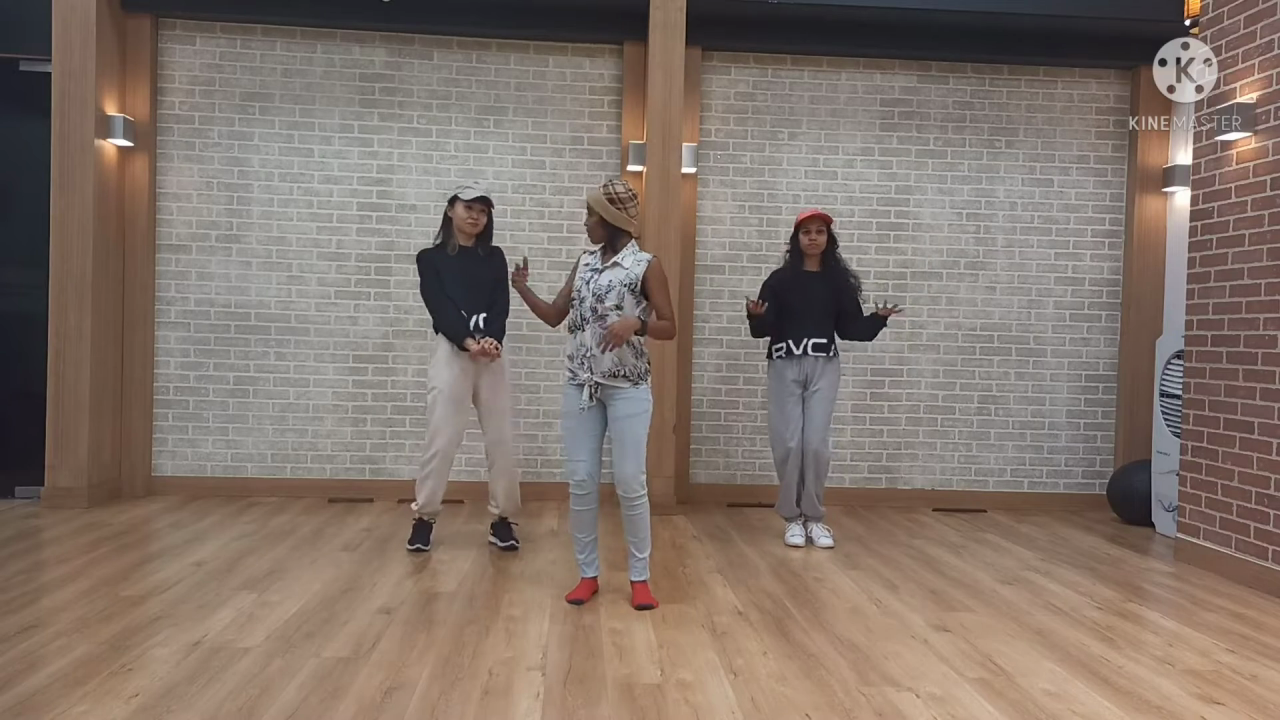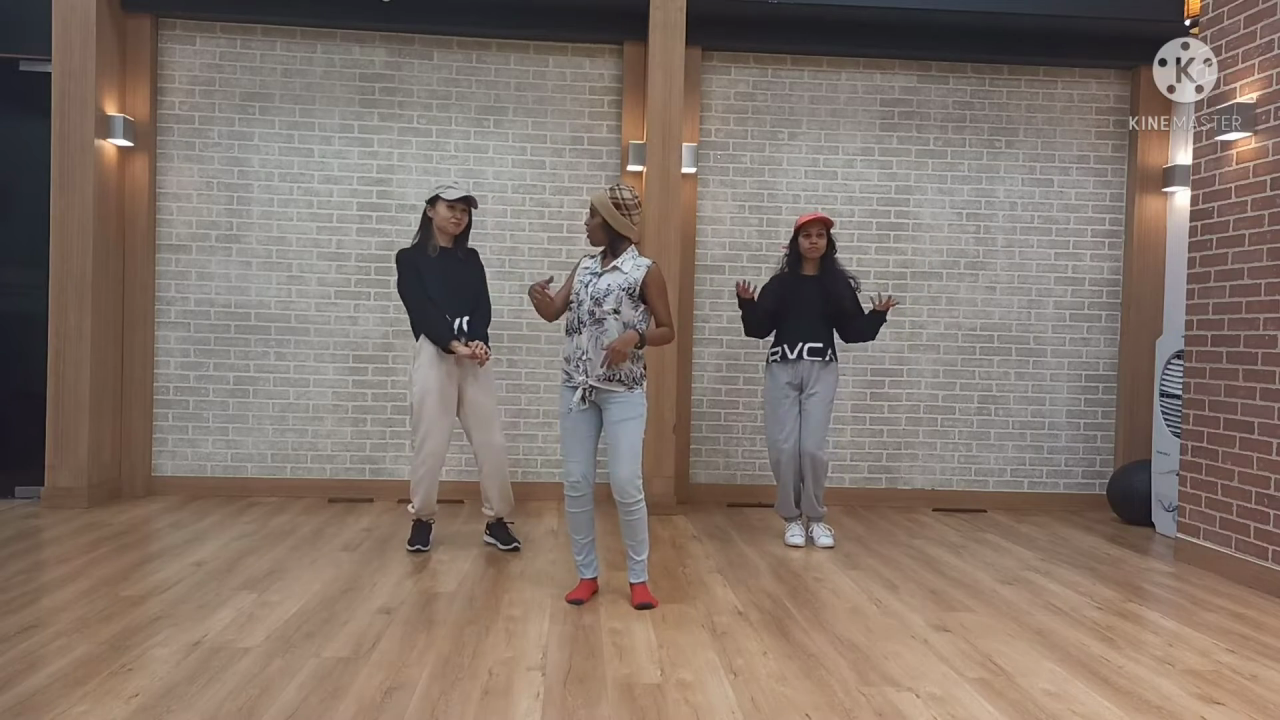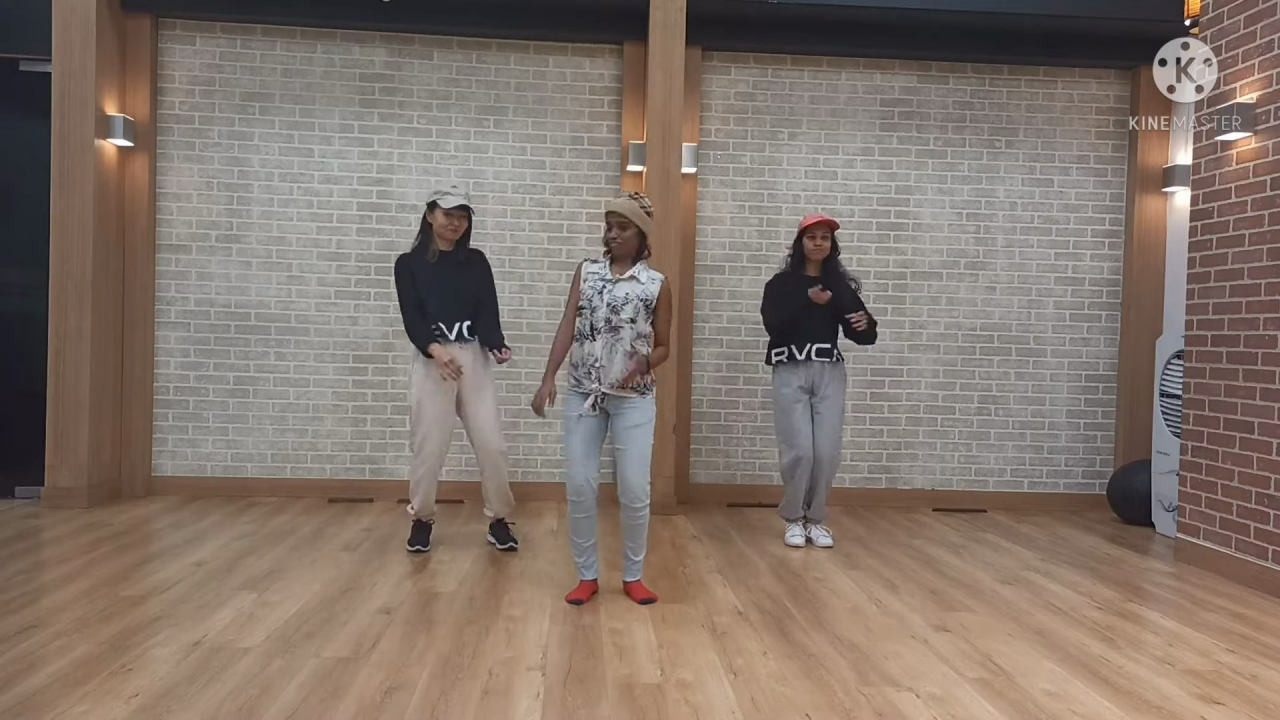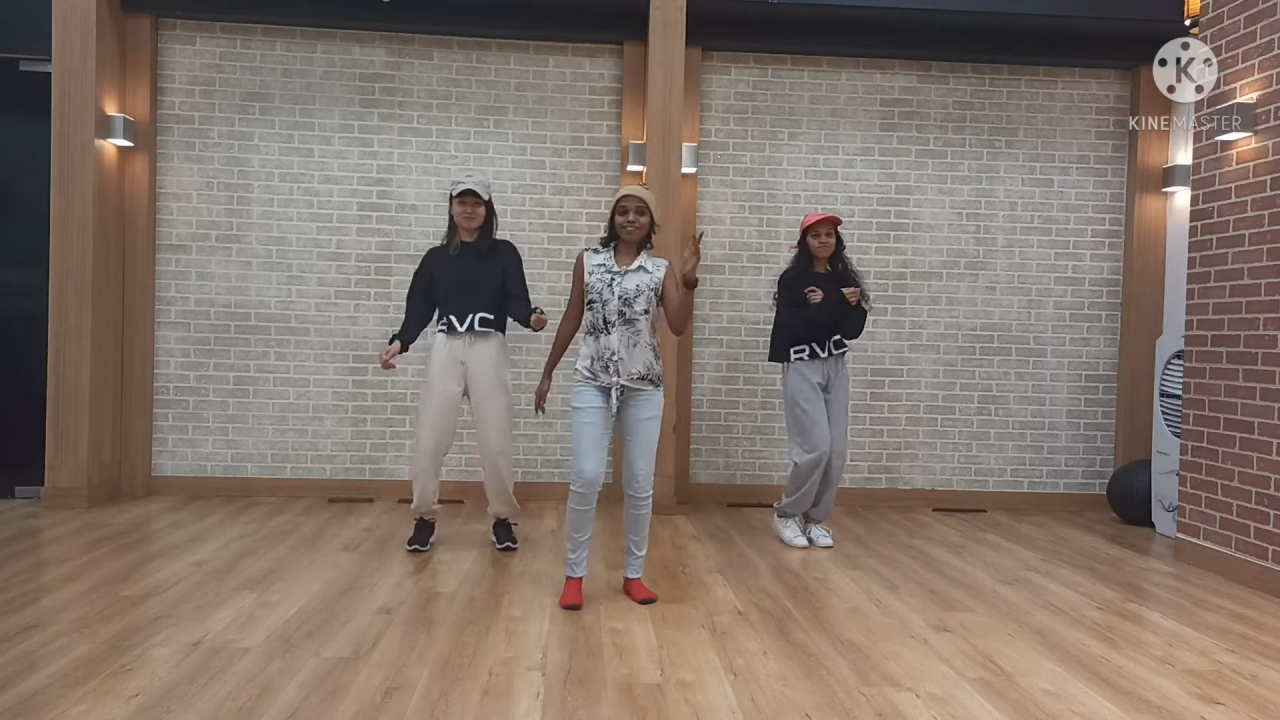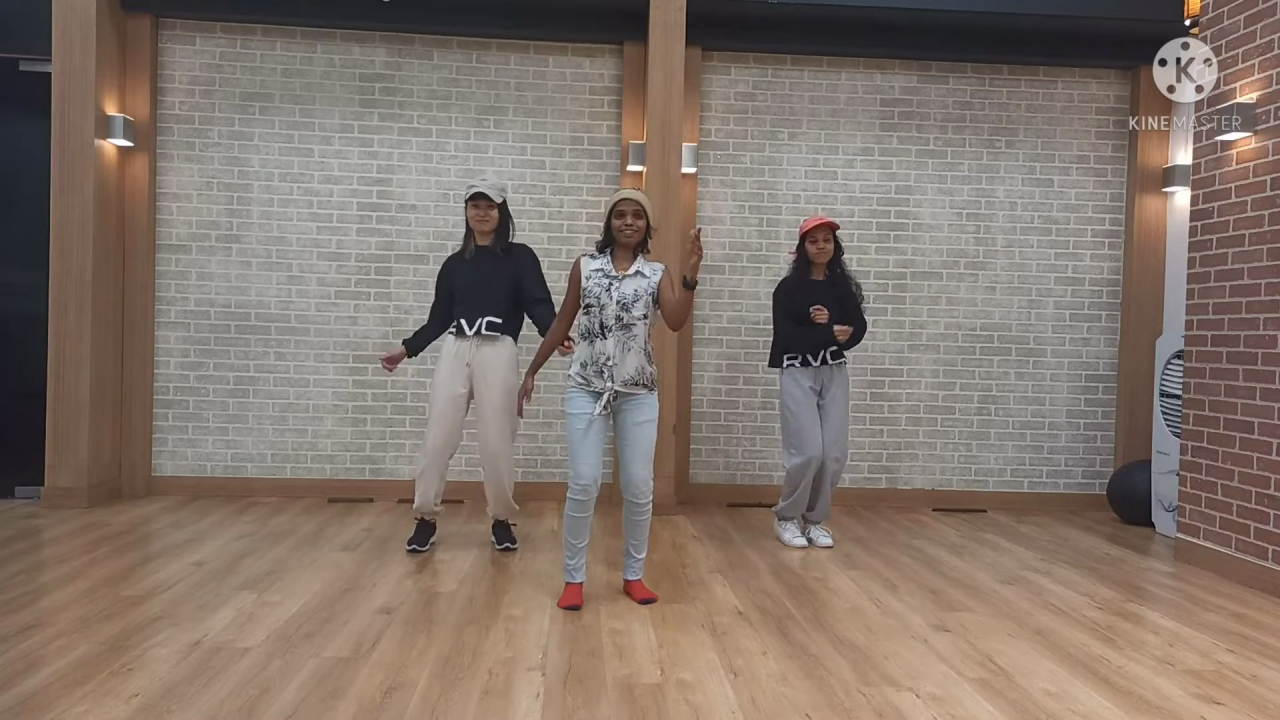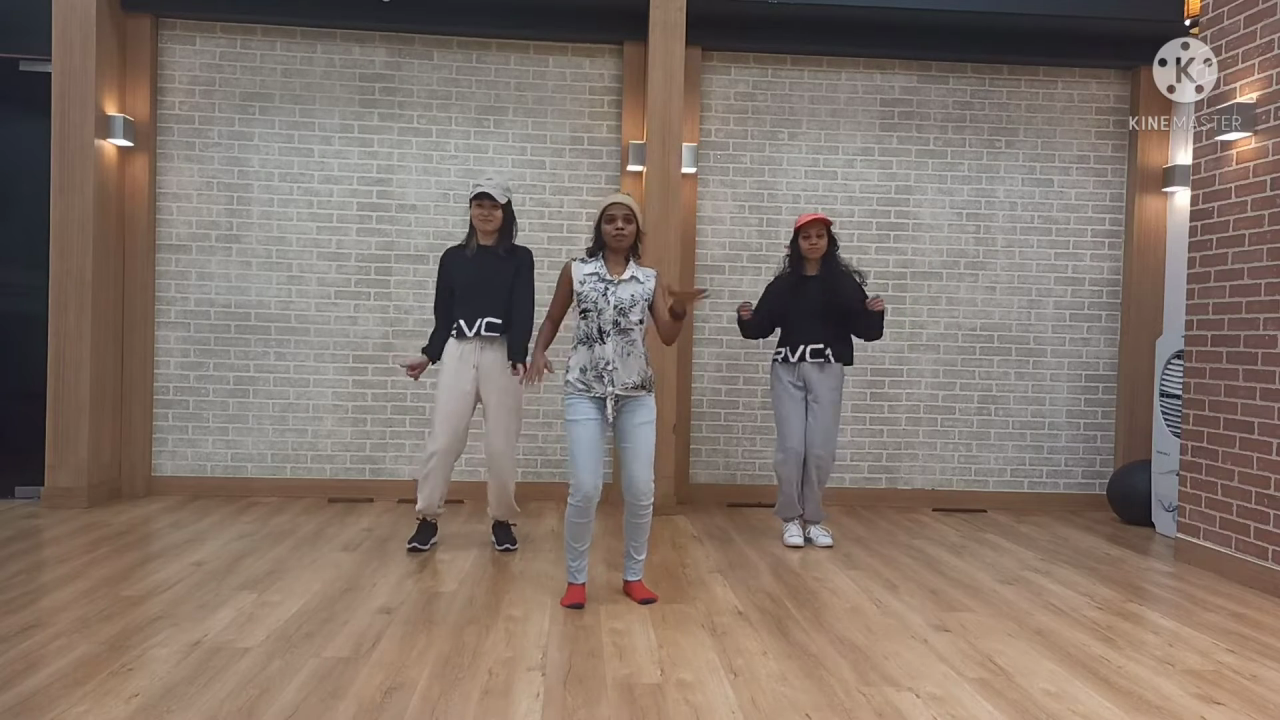
dt=0.3s
person 1, frame 1
left shoulder: (646, 265)
right shoulder: (585, 263)
left elbow: (669, 328)
right elbow: (555, 316)
left wrist: (636, 323)
right wrist: (524, 290)
left hip: (628, 387)
right hip: (580, 385)
left knee: (630, 481)
right knee: (580, 480)
left ankle: (639, 577)
right ankle: (588, 574)
person 1, frame 2
left shoulder: (645, 271)
right shoulder: (584, 266)
left elbow: (667, 330)
right elbow: (552, 310)
left wrist: (634, 338)
right wrist: (537, 293)
left hip: (623, 390)
right hip: (576, 386)
left knee: (625, 484)
right knee: (577, 482)
left ankle: (638, 578)
right ankle: (587, 574)
person 1, frame 3
left shoulder: (656, 284)
right shoulder: (587, 271)
left elbow: (662, 347)
right elbow: (567, 327)
left wrist: (643, 365)
right wrist: (548, 377)
left hip: (634, 398)
right hip: (583, 393)
left knee: (635, 491)
right knee: (580, 487)
left ankle: (633, 575)
right ankle: (587, 575)
person 1, frame 4
left shoulder: (662, 271)
right shoulder: (588, 262)
left elbow: (678, 326)
right elbow: (571, 320)
left wrist: (690, 278)
right wrist: (547, 372)
left hip: (644, 387)
right hip: (593, 383)
left knee: (639, 483)
right knee: (587, 476)
left ankle: (633, 574)
right ankle: (574, 574)
person 1, frame 5
left shoulder: (658, 274)
right shoulder: (585, 266)
left elbow: (677, 322)
right elbow: (562, 322)
left wrist: (690, 276)
right wrist: (532, 371)
left hip: (638, 392)
right hip: (586, 388)
left knee: (639, 488)
right knee: (584, 483)
left ankle: (633, 575)
right ankle: (573, 578)
person 1, frame 6
left shoulder: (650, 280)
right shoulder: (576, 271)
left elbow: (668, 337)
right elbow: (551, 323)
left wrist: (679, 312)
right wrist: (538, 353)
left hip: (636, 395)
right hip: (585, 395)
left knee: (640, 489)
right knee: (585, 490)
left ankle: (633, 575)
right ankle: (576, 578)
person 2, frame 1
left shoulder: (494, 257)
right shoulder: (431, 259)
left elbow: (501, 306)
right elbow: (440, 307)
left wrist: (492, 340)
right wrist: (469, 342)
left hip: (492, 351)
right hip: (451, 351)
left knee: (501, 440)
right knee: (442, 439)
left ankle: (501, 519)
right ankle: (424, 518)
person 2, frame 2
left shoulder: (471, 259)
right shoulder: (410, 258)
left elbow: (482, 307)
right elbow: (421, 309)
left wrist: (479, 341)
right wrist: (455, 345)
left hip: (472, 355)
right hip: (433, 353)
left knee: (491, 441)
right knee: (430, 442)
left ankle: (497, 521)
right ankle: (422, 519)
person 2, frame 3
left shoulder: (476, 261)
right shoulder: (409, 264)
left elbow: (488, 310)
right elbow: (412, 316)
left wrist: (496, 345)
right wrist: (436, 350)
left hip: (473, 357)
right hip: (431, 358)
left knee: (492, 444)
right knee: (429, 445)
left ankle: (499, 521)
right ankle: (422, 520)
person 2, frame 4
left shoulder: (504, 253)
right shoulder: (436, 258)
left elbow: (515, 299)
right elbow: (419, 308)
left wrist: (532, 317)
right wrist: (399, 343)
left hip: (489, 349)
right hip: (446, 348)
left knee: (495, 440)
right knee: (431, 437)
left ankle: (502, 519)
right ankle: (424, 519)
person 2, frame 5
left shoulder: (520, 257)
right shoulder: (455, 262)
left elbow: (538, 304)
right elbow: (440, 314)
left wrist: (556, 334)
right wrist: (407, 348)
left hip: (498, 352)
right hip: (455, 351)
left knee: (496, 443)
right knee: (438, 439)
left ankle: (501, 520)
right ankle: (425, 518)
person 2, frame 6
left shoulder: (520, 258)
right shoulder: (453, 258)
left elbow: (523, 310)
right elbow: (444, 313)
left wrist: (518, 356)
right wrist: (430, 354)
left hip: (500, 354)
right hip: (459, 353)
left knee: (501, 445)
right knee: (443, 441)
left ankle: (502, 521)
right ankle: (428, 520)
person 3, frame 1
left shoulder: (839, 280)
right shoulder: (780, 279)
left elbow: (849, 327)
right elbow: (763, 327)
left wrist: (877, 318)
right wrist: (755, 315)
left hip: (824, 367)
right hip: (785, 366)
left knee: (815, 444)
right knee: (787, 443)
left ankle: (814, 517)
right ankle: (792, 518)
person 3, frame 2
left shoulder: (839, 284)
right shoulder: (780, 283)
left elbow: (852, 330)
right elbow: (757, 329)
left wrist: (878, 314)
right wrist: (747, 303)
left hip: (821, 370)
right hip: (782, 369)
left knee: (812, 447)
right knee: (783, 447)
left ankle: (815, 518)
right ankle: (792, 518)
person 3, frame 3
left shoulder: (840, 285)
right shoulder: (782, 283)
left elbow: (861, 332)
right elbow: (772, 323)
left wrist: (866, 324)
right wrist: (808, 302)
left hip: (829, 371)
right hip: (790, 371)
left knee: (827, 451)
right knee: (798, 450)
left ankle: (815, 519)
right ankle: (793, 518)
person 3, frame 4
left shoulder: (843, 280)
right shoulder: (792, 279)
left elbow: (854, 328)
right elbow: (797, 323)
left wrist: (826, 303)
right wrist: (839, 302)
left hip: (835, 367)
right hip: (801, 367)
left knee: (835, 450)
right knee: (815, 448)
left ankle: (815, 519)
right ankle: (787, 514)
person 3, frame 5
left shoulder: (844, 287)
right shoulder: (789, 288)
left elbow: (854, 333)
right elbow: (785, 337)
left wrist: (831, 321)
right wrist: (829, 334)
left hip: (834, 374)
right hip: (798, 373)
left knee: (834, 454)
right knee: (806, 452)
left ankle: (815, 519)
right ankle: (786, 517)
person 3, frame 6
left shoulder: (845, 281)
right shoulder: (783, 284)
left elbow: (864, 330)
right elbow: (762, 326)
left wrist: (875, 312)
right wrist: (747, 318)
left hip: (827, 370)
right hip: (787, 369)
left knee: (821, 449)
right knee: (791, 447)
left ankle: (813, 518)
right ankle: (791, 519)
